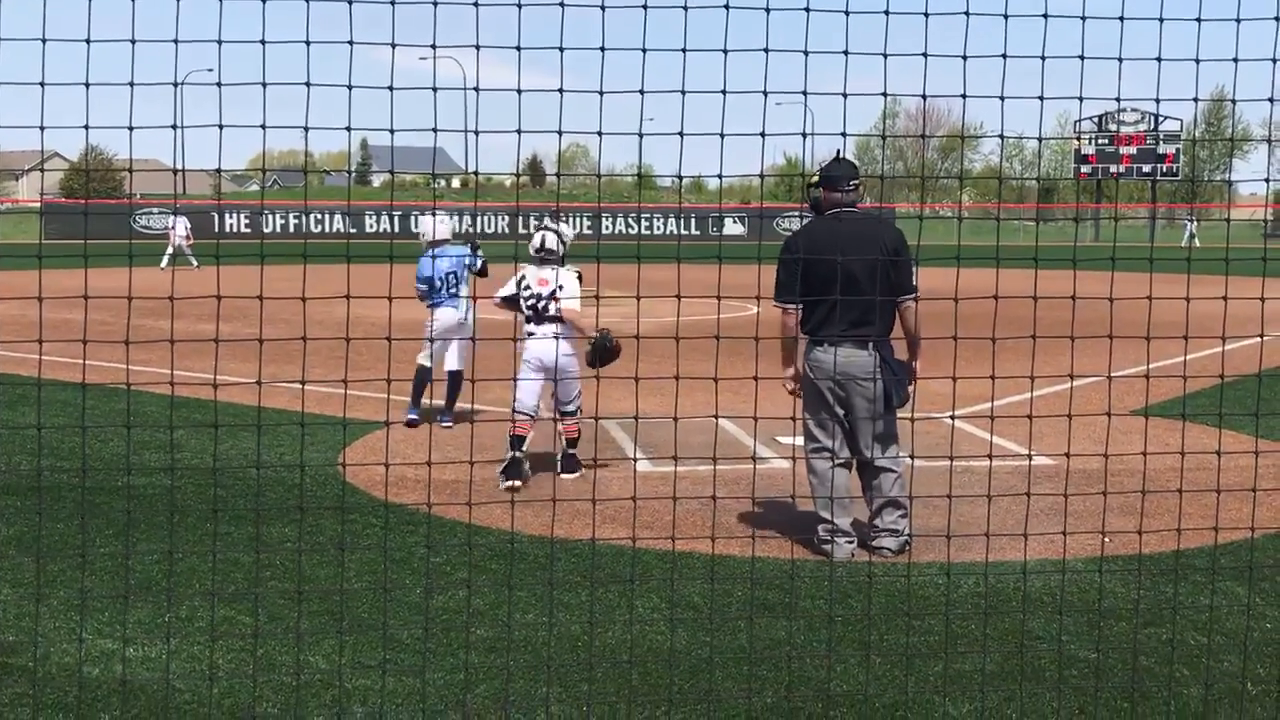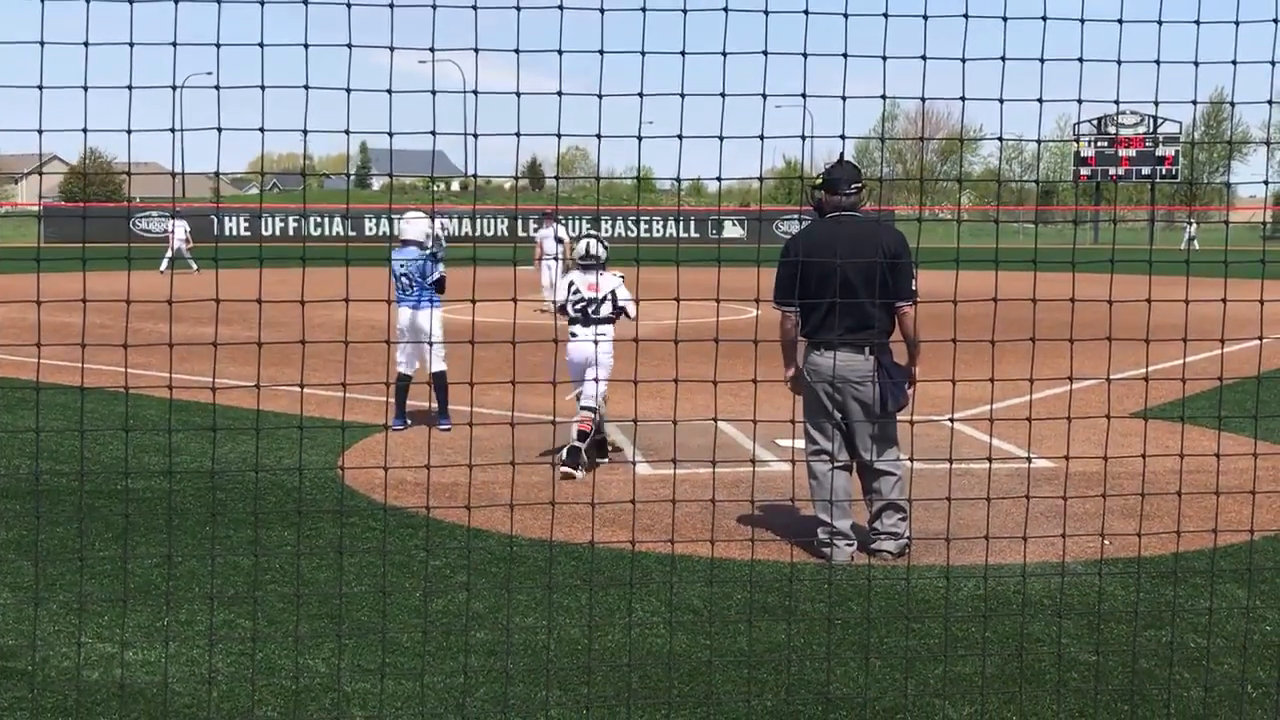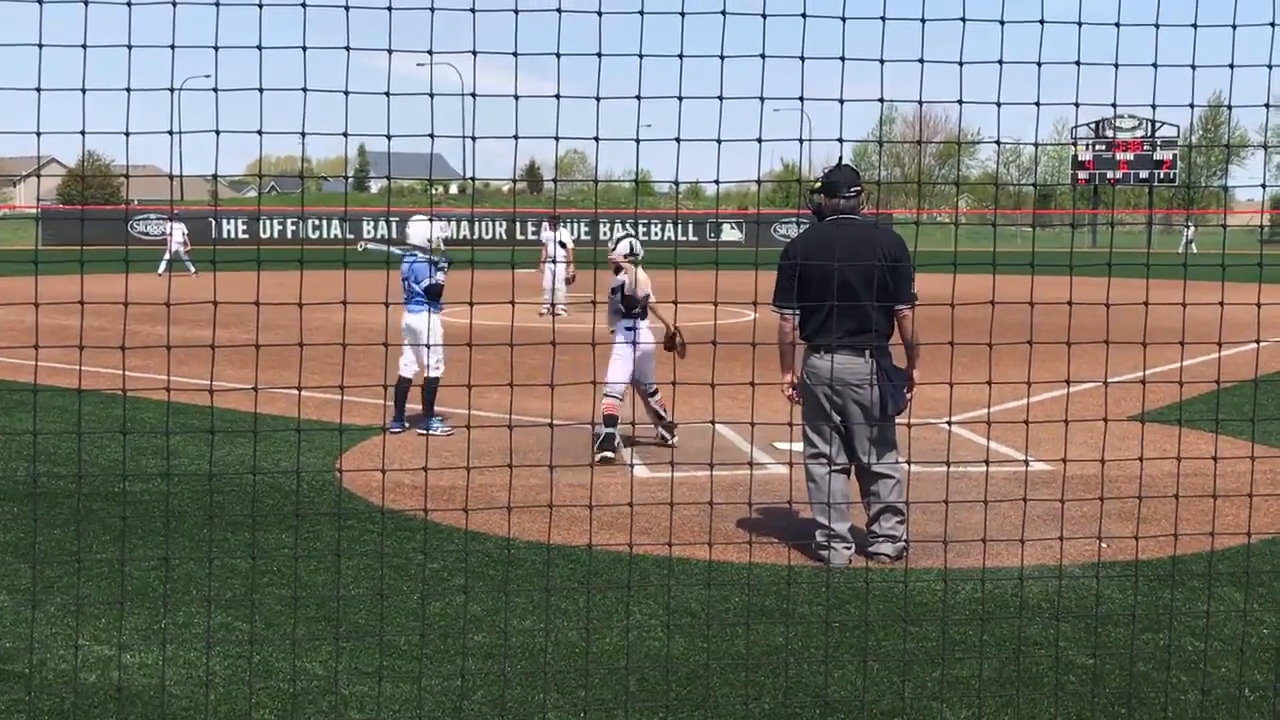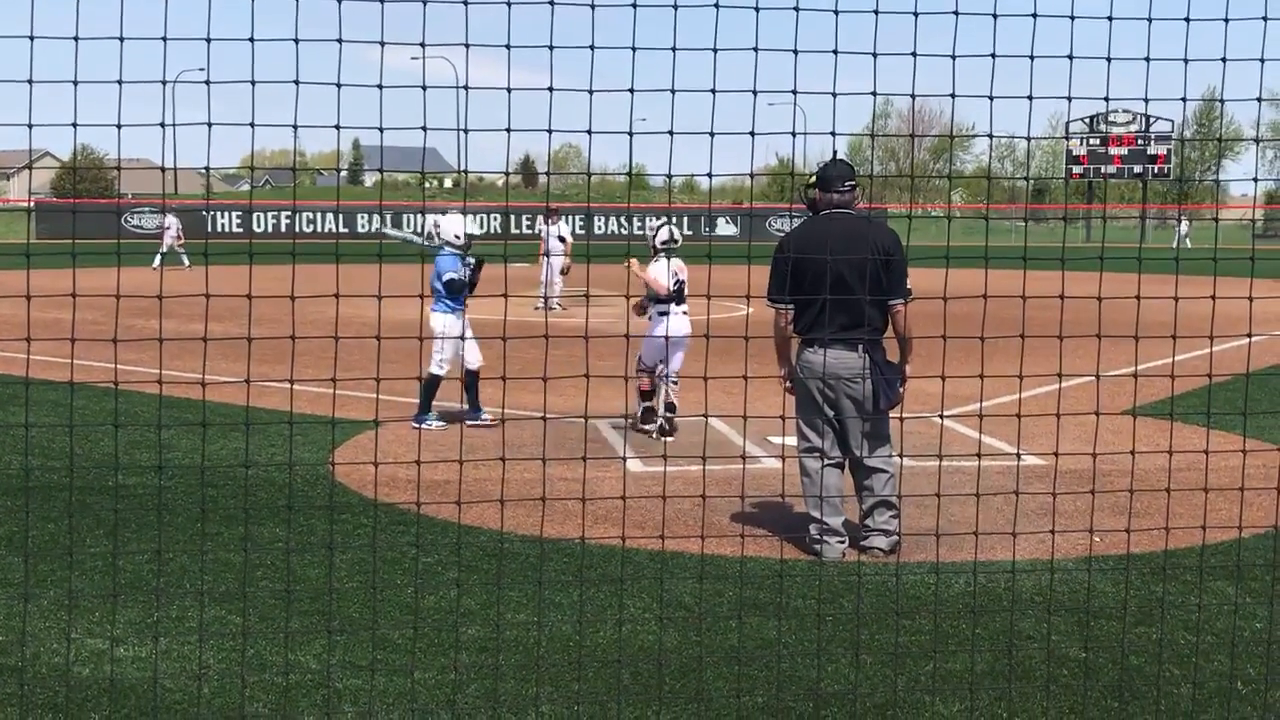
dt=0.5s
person 1, frame 1
left shoulder: (800, 241)
right shoulder: (888, 234)
left elbow: (790, 312)
right elbow: (906, 304)
left wrist: (790, 364)
right wrist: (914, 355)
left hip: (821, 357)
right hip: (872, 356)
left knee: (826, 452)
right knee: (881, 450)
left ankle: (836, 538)
right ankle: (890, 534)
person 1, frame 2
left shoulder: (800, 243)
right shoulder: (889, 238)
left elbow: (789, 316)
right elbow: (905, 309)
left wrist: (791, 365)
right wrist: (913, 360)
left hip: (820, 361)
right hip: (871, 360)
left knee: (826, 455)
right knee: (881, 453)
left ankle: (836, 541)
right ankle: (889, 537)
person 1, frame 3
left shoulder: (800, 246)
right shoulder: (888, 241)
left elbow: (787, 318)
right elbow: (904, 312)
left wrist: (788, 371)
right wrist: (912, 364)
left hip: (819, 364)
right hip: (870, 363)
left knee: (825, 458)
right knee: (880, 456)
left ankle: (834, 544)
right ankle: (887, 539)
person 1, frame 4
left shoulder: (794, 241)
right shoulder: (883, 236)
left elbow: (783, 314)
right elbow: (898, 307)
left wrist: (784, 363)
right wrist: (905, 358)
left hip: (813, 358)
right hip: (865, 358)
left knee: (819, 452)
right knee: (874, 450)
left ankle: (828, 538)
right ankle: (880, 533)
person 2, frame 1
left shoulder: (524, 274)
right shoulder: (568, 276)
left elbow: (498, 300)
right elbow: (569, 313)
right wrist: (587, 335)
left hip: (532, 348)
right hip: (563, 349)
left knee: (523, 409)
right knee: (569, 408)
left ankle: (514, 468)
right ankle: (569, 462)
person 2, frame 2
left shoulder: (570, 279)
right shoulder: (614, 281)
left elbow: (558, 309)
right elbow: (633, 313)
left wrist: (573, 313)
left hip: (574, 347)
right hip: (602, 348)
left knee: (587, 399)
right knee: (590, 403)
left ankle: (598, 446)
right ankle: (573, 456)
person 2, frame 3
left shoulder: (626, 276)
right shoulder: (637, 273)
left elbow: (640, 293)
right elbow: (650, 302)
left wrist: (626, 266)
right wrist: (667, 324)
left hip: (627, 341)
right hip: (644, 338)
left knee: (612, 391)
right knee: (647, 388)
left ankle: (609, 442)
right ankle: (666, 429)
person 2, frame 4
left shoulder: (658, 264)
right shoulder: (680, 264)
left elbow: (663, 290)
left wrist: (640, 273)
left hip: (662, 325)
right hip: (683, 325)
left knee: (644, 368)
right knee: (670, 376)
left ankle: (647, 417)
right ankle: (666, 425)
person 3, frame 1
left shoulder: (425, 260)
right shoulder: (464, 252)
left elbow: (423, 295)
right elbow: (484, 272)
right wrist: (476, 251)
left hip: (441, 314)
right hip: (464, 313)
left knee: (425, 360)
right knee: (456, 366)
left ankle: (414, 409)
right ankle: (447, 414)
person 3, frame 2
left shoulder: (394, 256)
right shoulder: (424, 257)
right elbow: (440, 288)
right wrist: (438, 262)
left hip: (404, 313)
right hip: (428, 314)
left knee: (404, 367)
right knee: (437, 365)
left ankle: (399, 417)
right ankle: (443, 417)
person 3, frame 3
left shoulder: (409, 260)
right shoulder: (424, 263)
right elbow: (434, 293)
left wrist: (440, 270)
right wrist: (441, 271)
left hip: (410, 316)
right hip: (427, 318)
left knee: (407, 370)
right knee: (433, 369)
left ankle: (398, 420)
right ankle: (427, 420)
person 3, frame 4
left shoulder: (456, 257)
right shoulder: (447, 259)
left elbow: (467, 289)
right elbow: (455, 288)
left wrist: (476, 270)
right wrist: (467, 268)
left hip: (457, 316)
right hip: (446, 317)
left knee: (473, 362)
right knee: (439, 366)
left ankle: (475, 412)
right ankle: (422, 415)
